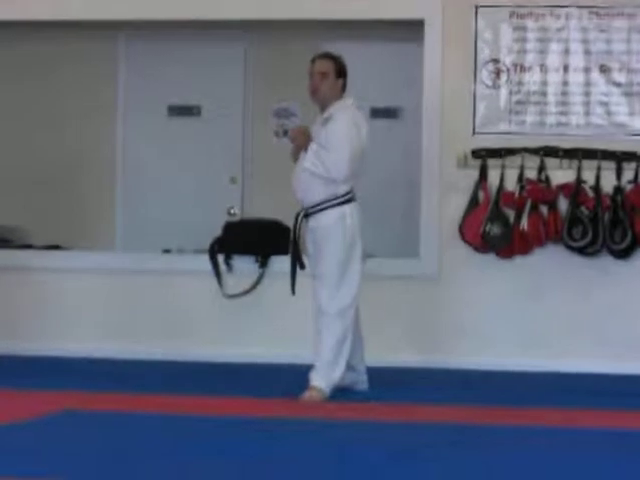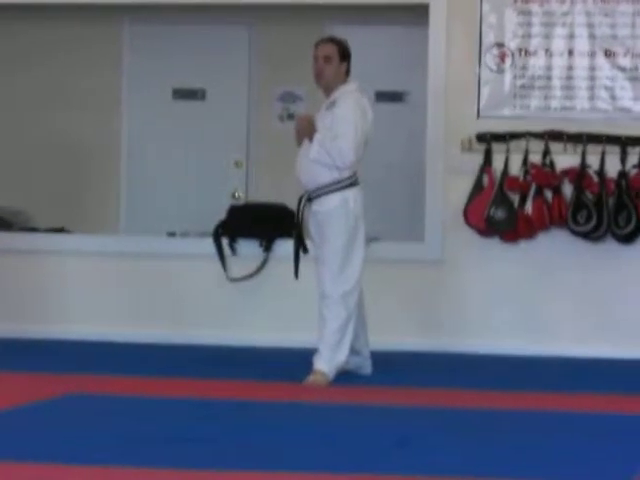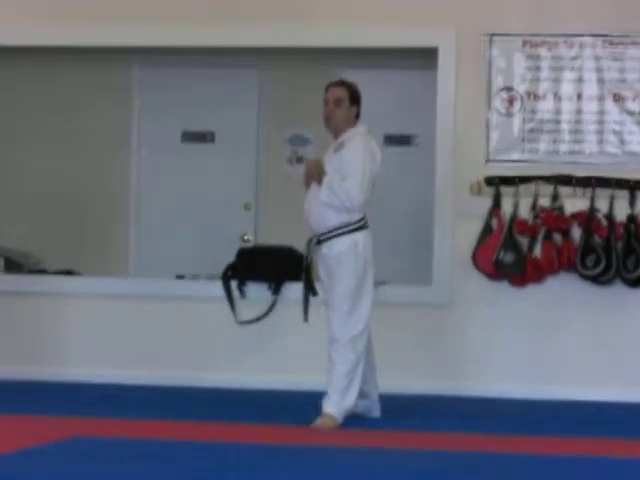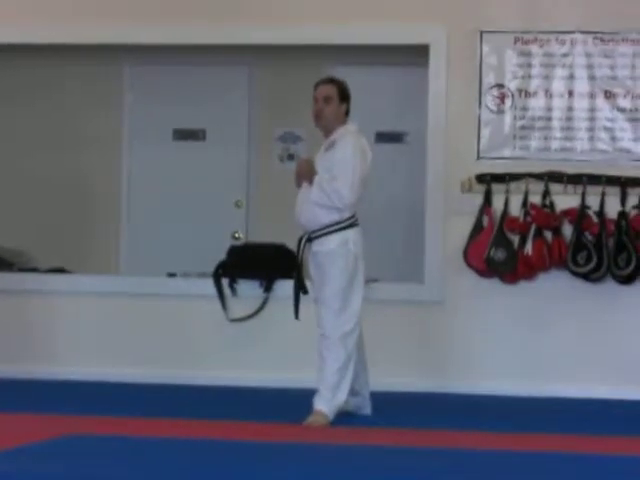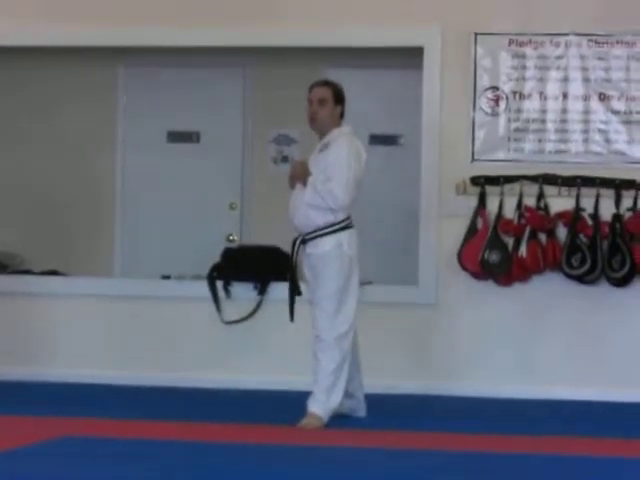
dt=0.7s
person 1, frame 1
left shoulder: (346, 117)
right shoulder: (326, 119)
left elbow: (340, 168)
left wrist: (308, 146)
right wrist: (302, 152)
left hip: (335, 218)
right hip: (320, 218)
left knee: (333, 300)
right knee: (340, 298)
left ankle: (322, 380)
right ankle: (352, 373)
person 1, frame 2
left shoulder: (351, 103)
right shoulder: (331, 105)
left elbow: (346, 156)
left wrist: (312, 134)
right wrist: (306, 137)
left hip: (338, 202)
right hip: (324, 202)
left knee: (336, 284)
right knee: (345, 282)
left ankle: (327, 364)
right ankle: (356, 357)
person 1, frame 3
left shoulder: (359, 144)
right shoulder: (339, 147)
left elbow: (353, 197)
left wrist: (321, 177)
right wrist: (313, 180)
left hip: (347, 245)
right hip: (332, 245)
left knee: (345, 328)
right knee: (353, 325)
left ankle: (335, 408)
right ankle: (364, 400)
person 1, frame 4
left shoulder: (350, 144)
right shoulder: (330, 146)
left elbow: (344, 196)
left wrist: (312, 177)
right wrist: (306, 179)
left hip: (338, 243)
right hip: (323, 243)
left knee: (336, 325)
right knee: (345, 323)
left ankle: (326, 405)
right ankle: (356, 398)
person 1, frame 5
left shoulder: (345, 145)
right shoulder: (324, 147)
left elbow: (339, 197)
left wrist: (306, 178)
right wrist: (300, 180)
left hip: (333, 245)
right hip: (317, 245)
left knee: (330, 328)
right knee: (339, 325)
left ankle: (320, 407)
right ankle: (350, 400)
